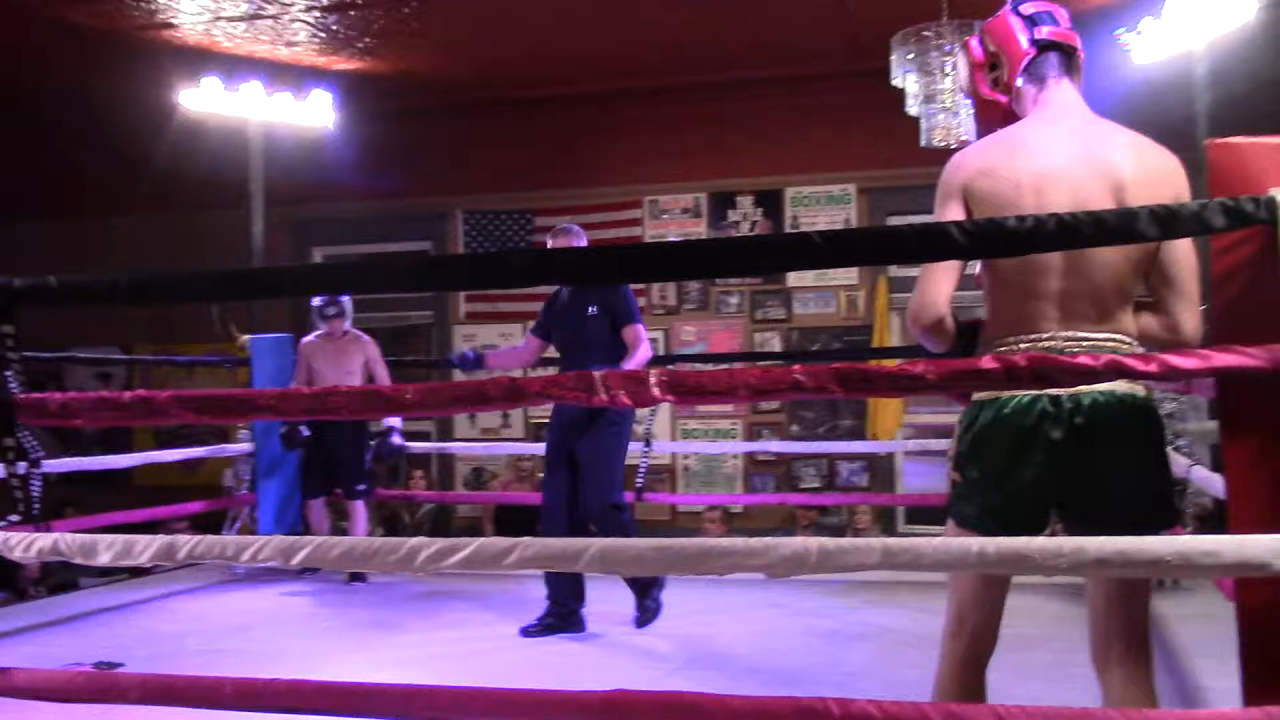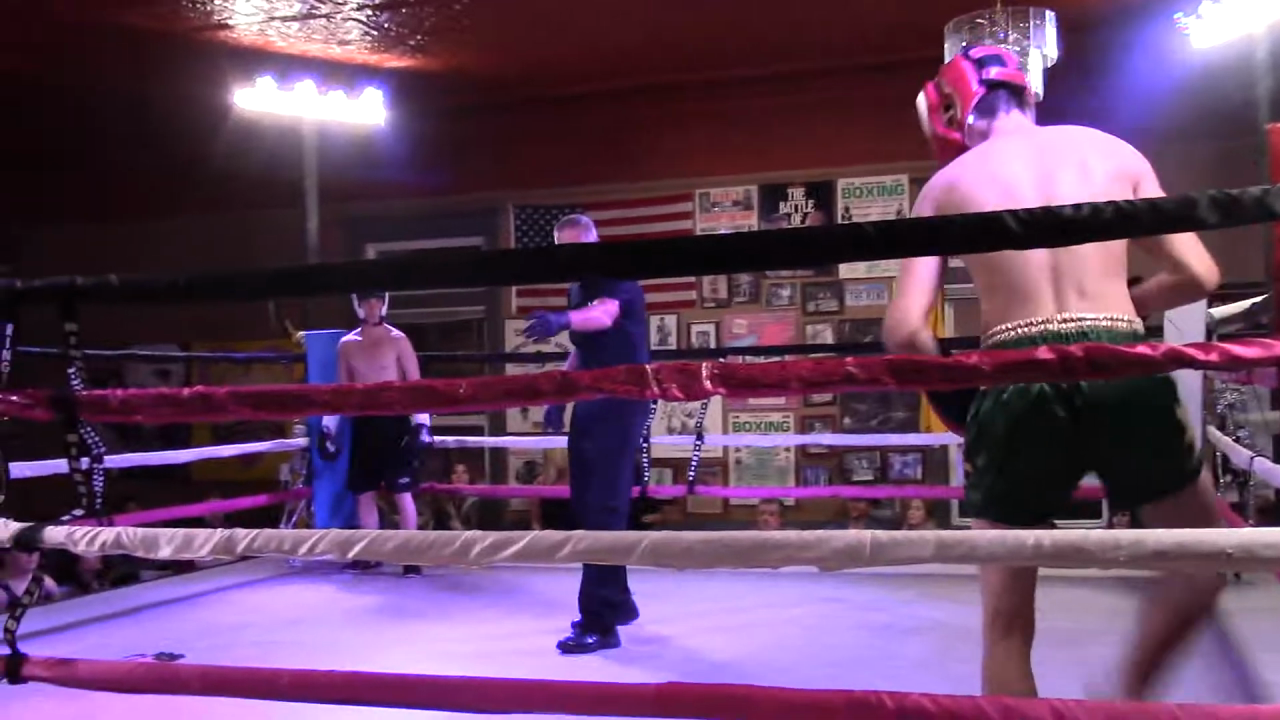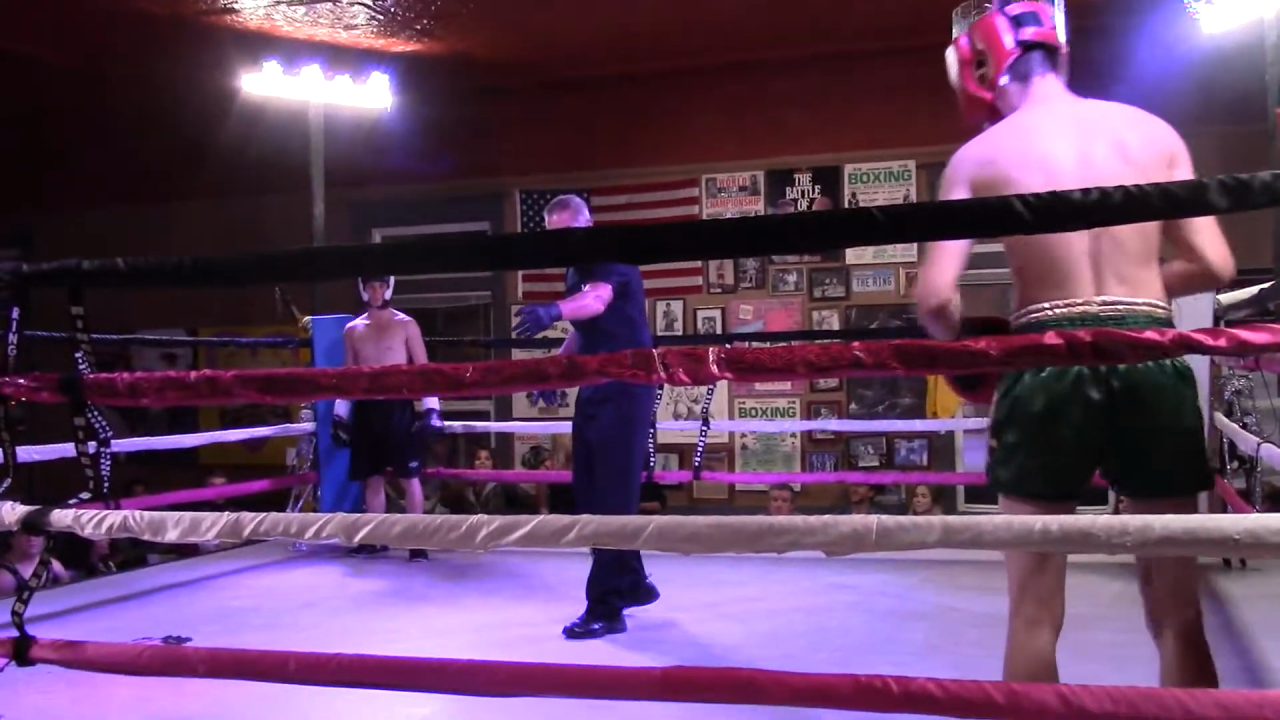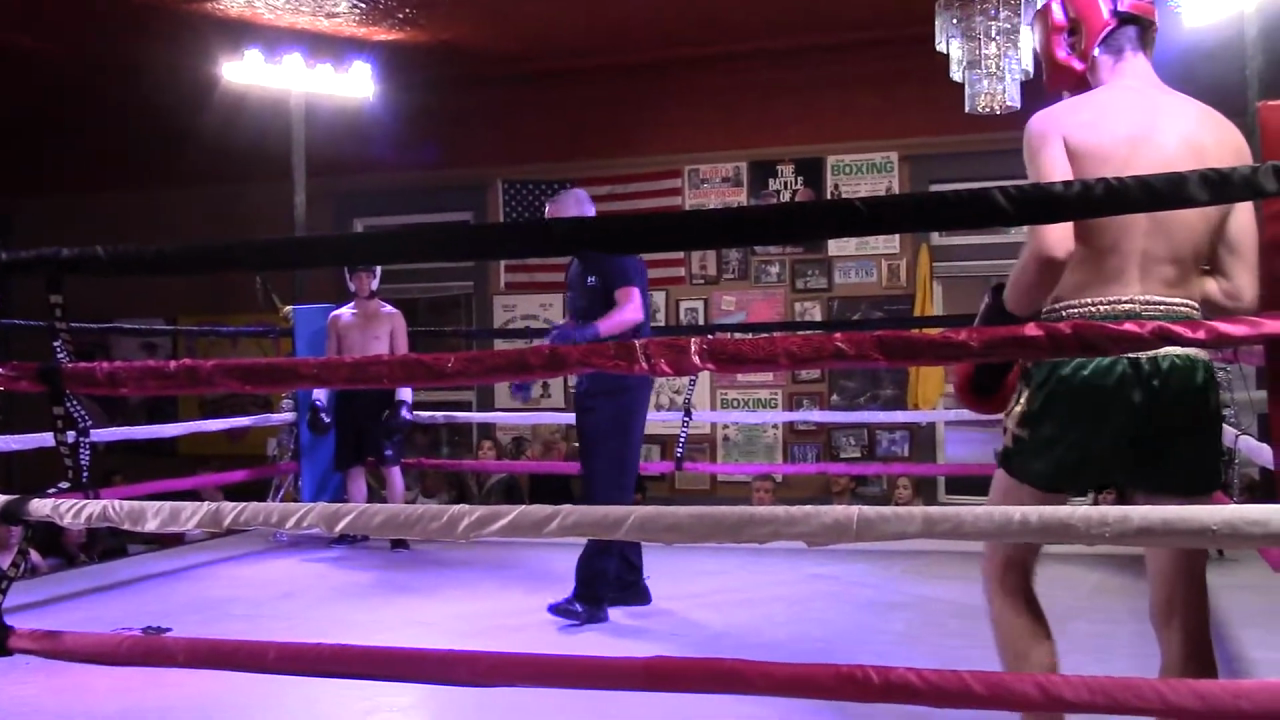
dt=0.5s
person 1, frame 1
left shoulder: (973, 167)
right shoulder: (1157, 166)
left elbow: (928, 315)
right elbow: (1182, 328)
left hip: (1009, 410)
right hip: (1115, 412)
left knee: (968, 639)
right knee: (1123, 652)
person 1, frame 2
left shoulder: (947, 185)
right shoulder: (1115, 154)
left elbow: (905, 329)
right elbow: (1199, 276)
left wrist: (948, 383)
left hip: (1016, 387)
right hip: (1123, 379)
left knee: (1006, 630)
right ankle: (1125, 698)
person 1, frame 3
left shoulder: (979, 156)
right shoulder: (1152, 132)
left elbow: (935, 299)
right elbow: (1214, 266)
left wrist: (964, 342)
left hip: (1046, 374)
right hip: (1152, 368)
left knee: (1034, 616)
right knee: (1177, 613)
person 1, frame 4
left shoulder: (1058, 123)
right shoulder: (1224, 137)
left elbow: (1053, 249)
right elbow: (1240, 294)
left wrist: (1003, 315)
left hip: (1081, 366)
right hip: (1181, 370)
left knee: (1007, 574)
right knee: (1182, 613)
person 2, frame 1
left shoulder: (614, 293)
right shoulder: (556, 303)
left elbow: (641, 346)
right elbow: (528, 352)
left wrist: (621, 375)
right wrist: (481, 359)
left hip: (607, 412)
right hip: (567, 413)
left knee: (599, 503)
right knee: (556, 509)
left ankle: (646, 584)
right ankle: (564, 610)
person 2, frame 2
left shoulder: (617, 280)
right shoulder: (576, 290)
left elbow: (604, 316)
left wrist: (561, 319)
right wrist: (559, 397)
left hip: (621, 405)
right hip: (588, 405)
left knee: (604, 508)
right knee: (585, 505)
left ankle: (599, 624)
right ankle: (616, 602)
person 2, frame 3
left shoulder: (613, 262)
right shoulder: (575, 271)
left elbow: (596, 301)
left wrist: (552, 311)
left hip: (625, 389)
right hip: (594, 389)
left knee: (613, 495)
right knee: (590, 490)
left ankle: (606, 608)
right ankle: (632, 583)
person 2, frame 4
left shoulder: (619, 257)
right shoulder: (576, 266)
left elbow: (631, 311)
left wrist: (587, 333)
left hip: (623, 382)
right hip: (592, 382)
left knee: (609, 485)
right knee: (602, 484)
left ankle: (592, 595)
right ankle: (627, 582)
person 3, frame 1
left shoulder: (365, 345)
right shoulder: (308, 345)
left elbow: (386, 388)
right elbow: (299, 386)
left wrist: (392, 427)
right wrist: (291, 419)
left hip: (351, 426)
right hip: (318, 427)
left knee: (355, 498)
right knee: (312, 498)
person 3, frame 2
left shoulder: (398, 340)
right shoulder: (347, 345)
left elbow: (415, 383)
left wrist: (421, 424)
right wrist: (329, 426)
left hip: (394, 422)
right hip: (364, 424)
left knee: (402, 492)
right knee: (364, 493)
person 3, frame 3
left shoulder: (406, 324)
right shoulder: (352, 330)
left elbow: (423, 368)
left wrist: (431, 409)
right wrist: (340, 414)
left hip: (398, 407)
right hip: (365, 409)
left knee: (408, 476)
right knee: (372, 477)
person 3, frame 4
left shoulder: (392, 316)
right shoulder: (336, 318)
left wrist: (403, 401)
right wrist: (319, 399)
left hip: (380, 396)
right hip: (348, 398)
left knee: (390, 465)
right knee: (353, 467)
